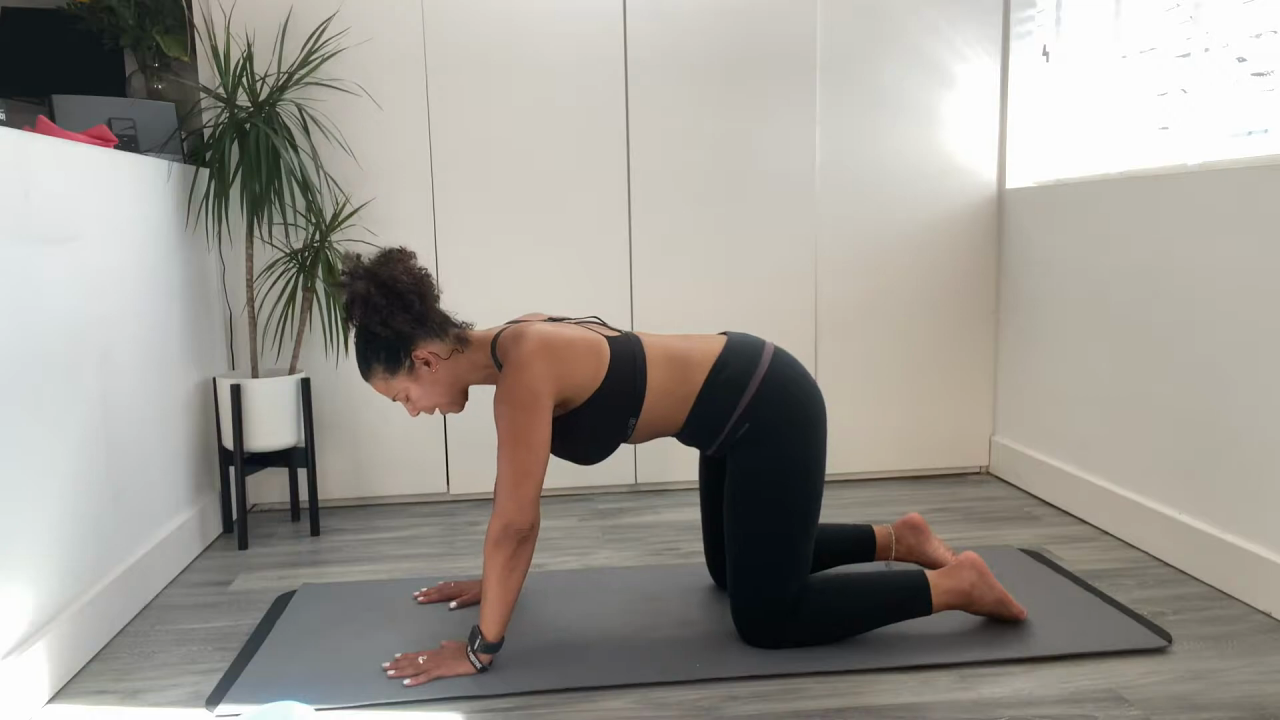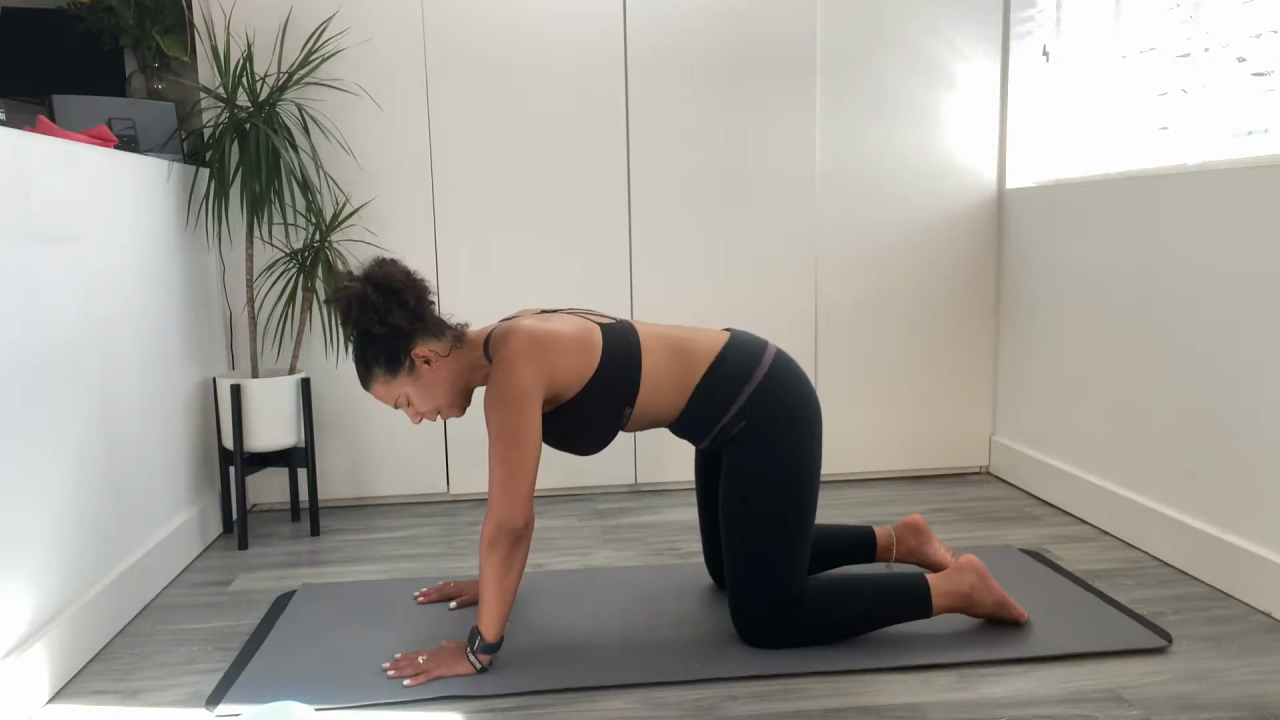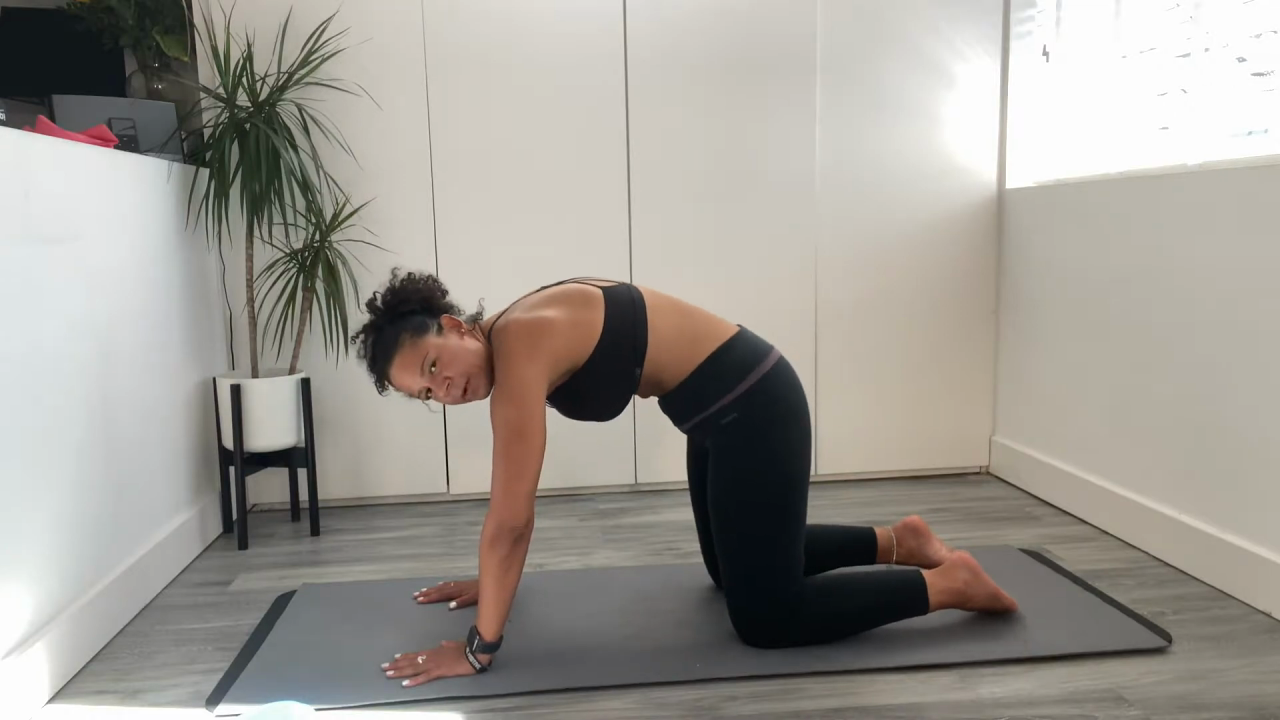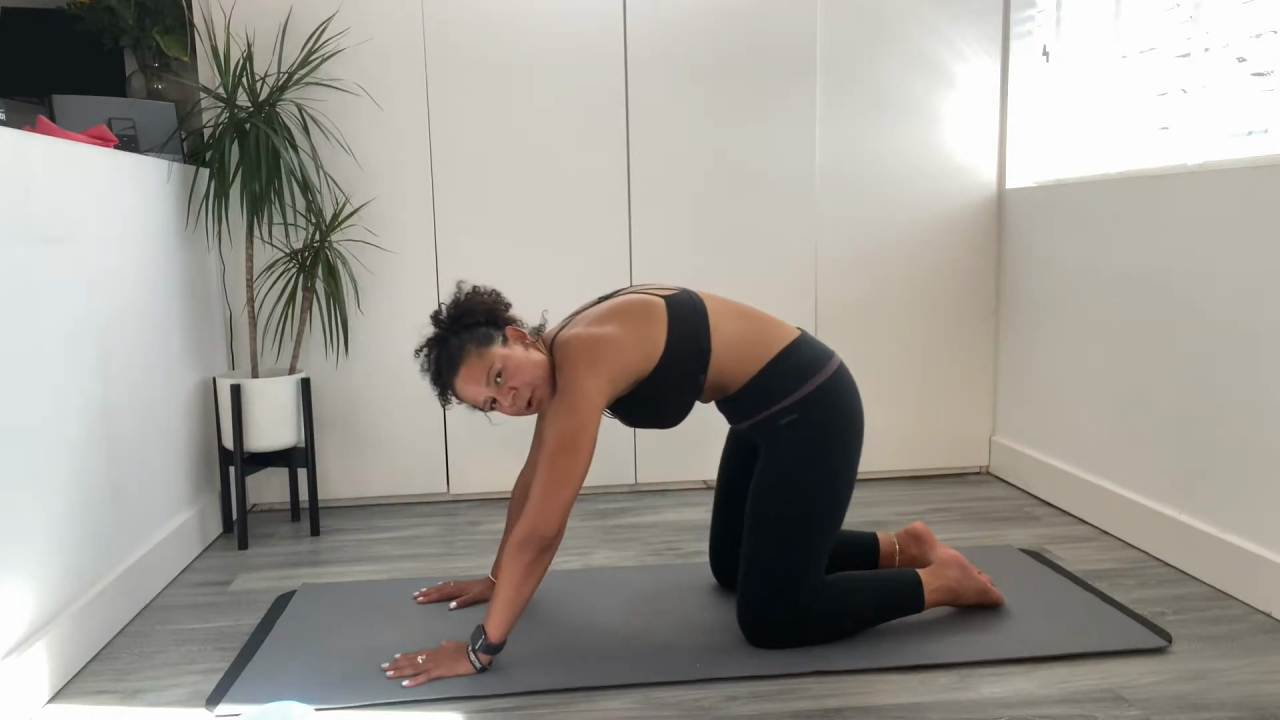
dt=0.7s
person 1, frame 1
left shoulder: (524, 369)
right shoulder: (513, 348)
left elbow: (516, 522)
right elbow: (511, 496)
left wrist: (480, 648)
right wrist: (493, 581)
left hip: (772, 410)
right hip: (739, 401)
left knee: (767, 618)
right knee: (733, 570)
left ankle: (954, 584)
right ankle: (895, 539)
person 1, frame 2
left shoulder: (513, 362)
right shoulder: (513, 343)
left elbow: (510, 520)
right elbow: (510, 512)
left wrist: (480, 647)
right wrist: (492, 581)
left hip: (767, 410)
right hip: (734, 403)
left knee: (766, 618)
right knee: (731, 568)
left ankle: (956, 587)
right ankle: (896, 540)
person 1, frame 3
left shoulder: (520, 347)
right shoulder: (516, 339)
left elbow: (511, 516)
right elbow: (510, 491)
left wrist: (478, 648)
right wrist: (490, 581)
left hip: (753, 406)
right hip: (725, 405)
left knee: (766, 617)
right knee: (733, 567)
left ankle: (951, 583)
right ankle: (897, 541)
person 1, frame 4
left shoulder: (584, 359)
right shoulder: (560, 354)
left elbow: (541, 529)
right elbow: (532, 481)
left wrist: (480, 648)
right wrist: (496, 579)
left hip: (811, 408)
right hip: (767, 409)
left knee: (770, 618)
right knee: (732, 568)
left ankle: (939, 580)
right ankle: (899, 546)
